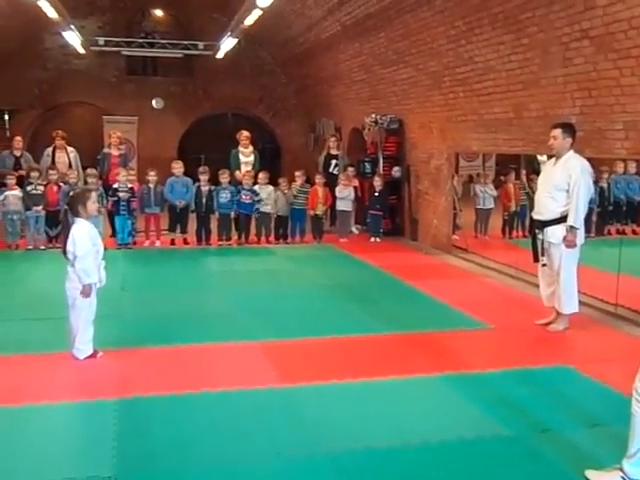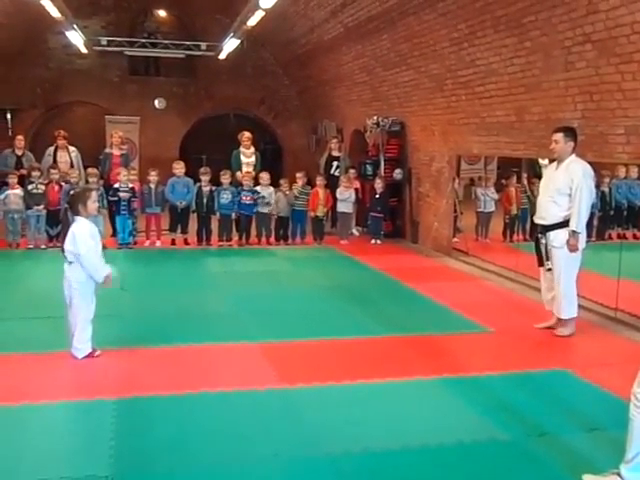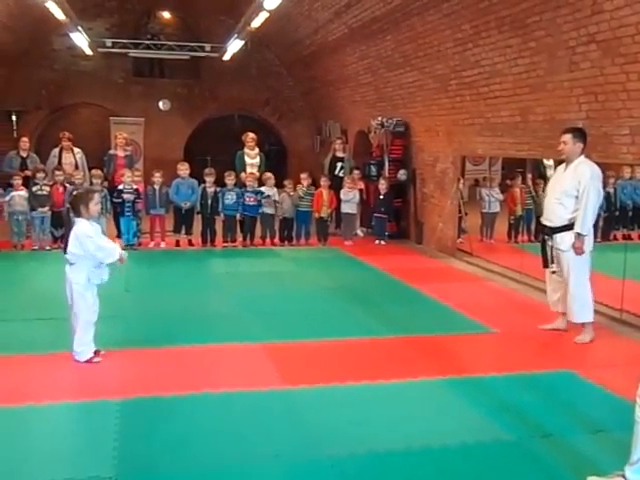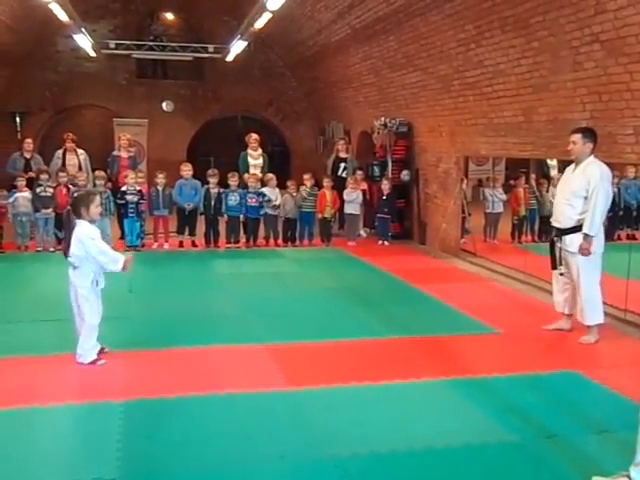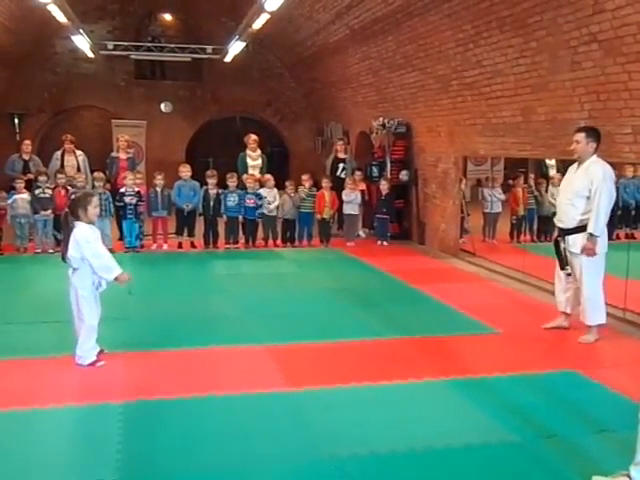
dt=0.2s
person 1, frame 1
left shoulder: (577, 165)
right shoulder: (550, 164)
left elbow: (580, 200)
left wrist: (573, 230)
right wrist: (537, 224)
left hip: (562, 229)
right hip: (545, 228)
left knee: (563, 274)
right knee: (547, 273)
left ankle: (564, 317)
right ankle: (555, 313)
person 1, frame 2
left shoulder: (579, 169)
right shoulder: (551, 168)
left elbow: (582, 204)
left wrist: (575, 234)
right wrist: (539, 228)
left hip: (565, 234)
right hip: (547, 232)
left knee: (564, 278)
right knee: (549, 277)
left ankle: (569, 322)
right ankle: (556, 318)
person 1, frame 3
left shoulder: (588, 171)
right shoulder: (561, 169)
left elbow: (589, 206)
left wrist: (580, 237)
right wrist: (547, 229)
left hip: (572, 236)
right hip: (554, 234)
left knee: (576, 281)
right knee: (555, 278)
left ankle: (587, 328)
right ankle: (562, 319)
person 1, frame 4
left shoulder: (597, 171)
right shoulder: (571, 169)
left elbow: (597, 207)
left wrist: (588, 238)
right wrist: (557, 231)
left hip: (581, 237)
right hip: (563, 236)
left knee: (586, 283)
right knee: (563, 279)
left ankle: (593, 329)
right ankle: (565, 320)
person 1, frame 5
left shoulder: (600, 171)
right shoulder: (574, 169)
left elbow: (601, 207)
left wrist: (592, 238)
right wrist: (559, 230)
left hip: (584, 237)
right hip: (567, 236)
left knee: (589, 283)
right knee: (564, 278)
left ankle: (593, 329)
right ankle: (564, 318)
person 2, frame 1
left shoulder: (85, 226)
right shoulder: (82, 229)
right elbow: (83, 259)
left wrist: (92, 279)
right wrist: (87, 282)
left hip: (84, 278)
right hip: (82, 280)
left knee: (84, 314)
right knee: (83, 315)
left ankle: (82, 347)
right ankle: (83, 350)
person 2, frame 2
left shoulder: (85, 225)
right shoulder: (81, 228)
left elbow: (94, 251)
right elbow: (89, 255)
left wrist: (103, 270)
right wrist: (103, 274)
left hip: (83, 276)
right hip: (79, 277)
left knee: (83, 312)
right knee: (82, 313)
left ankle: (82, 345)
right ankle: (82, 349)
person 2, frame 3
left shoulder: (89, 226)
right shoulder: (83, 229)
left elbow: (101, 244)
right elbow: (100, 248)
left wrist: (117, 251)
right wrist: (118, 253)
left hip: (86, 277)
right hip: (80, 279)
left knee: (89, 314)
right knee: (84, 316)
left ankle: (87, 347)
right ankle: (83, 352)
person 2, frame 4
left shoulder: (87, 228)
right shoulder: (84, 231)
left elbow: (102, 250)
right elbow: (102, 253)
left wrist: (120, 260)
right wrist: (121, 261)
left hip: (89, 279)
right hip: (84, 281)
left knee: (93, 316)
right knee: (88, 318)
left ankle: (92, 347)
right ankle: (86, 354)
person 2, frame 5
left shoulder: (90, 230)
right shoulder: (82, 233)
left elbow: (102, 253)
right elbow: (97, 258)
left wrist: (117, 271)
right wrist: (116, 274)
left hip: (90, 281)
right hip: (83, 282)
left knee: (91, 317)
right knee: (87, 319)
left ankle: (91, 348)
right ankle: (85, 356)
